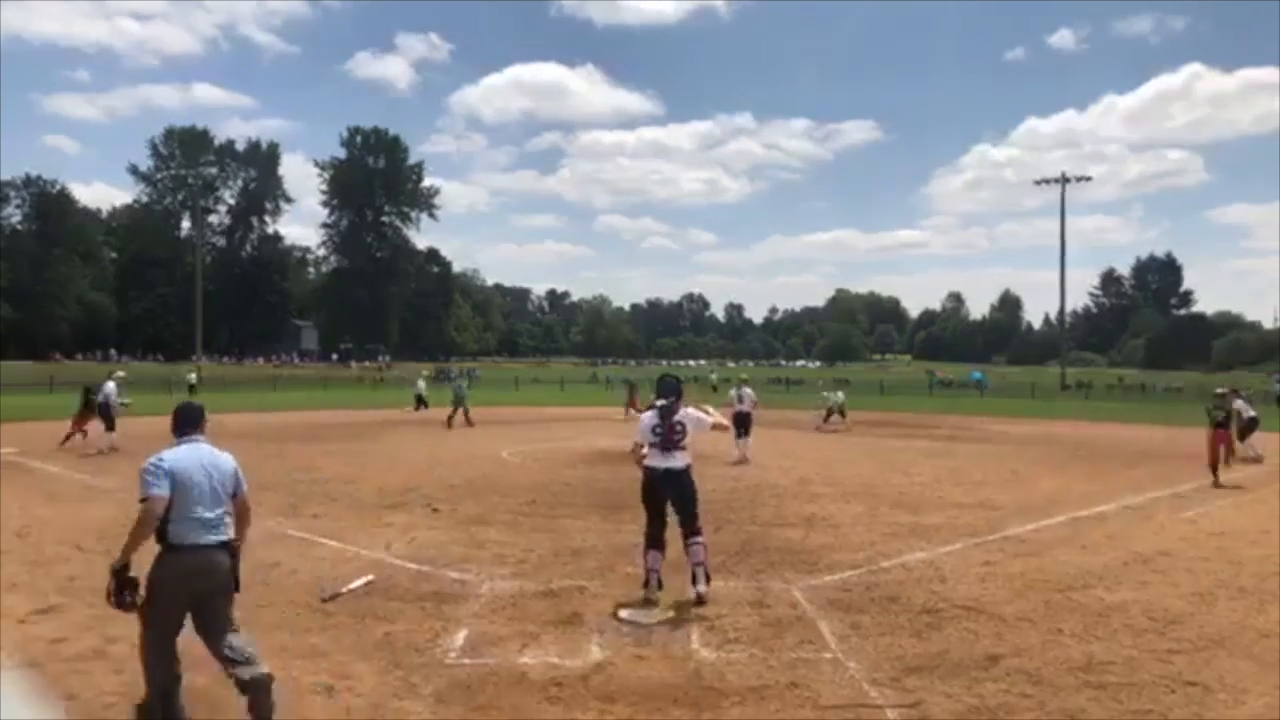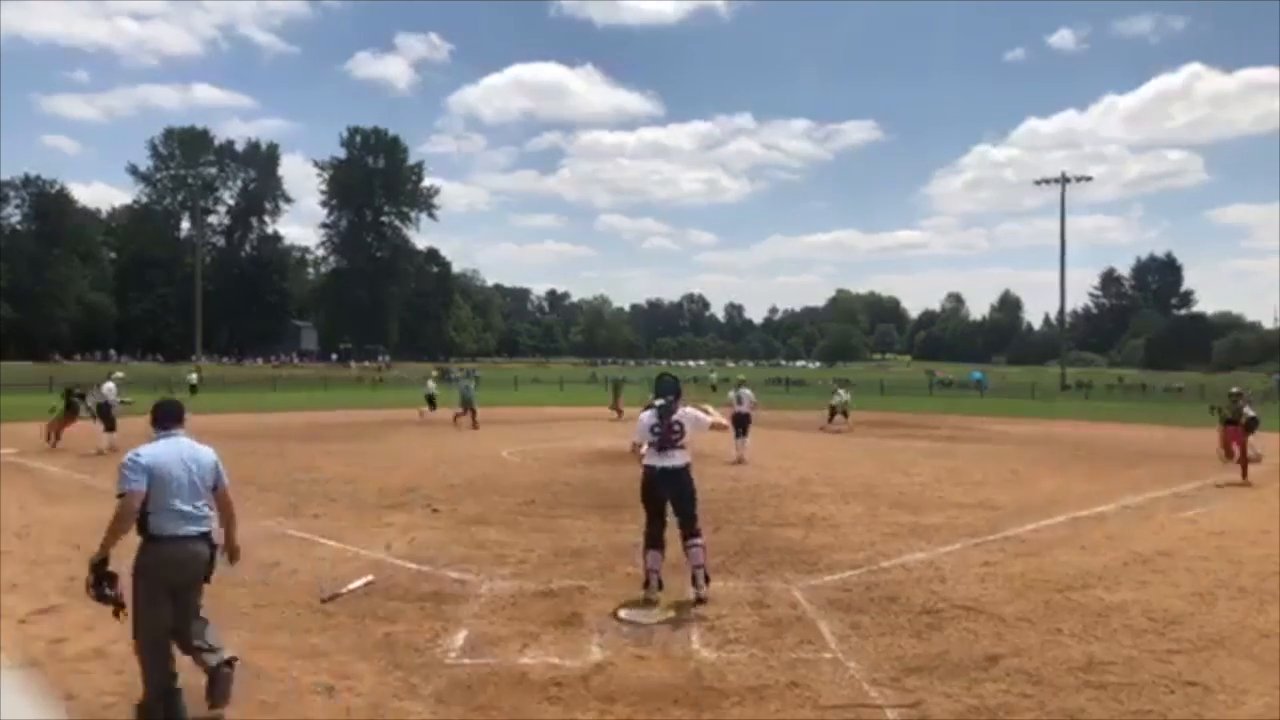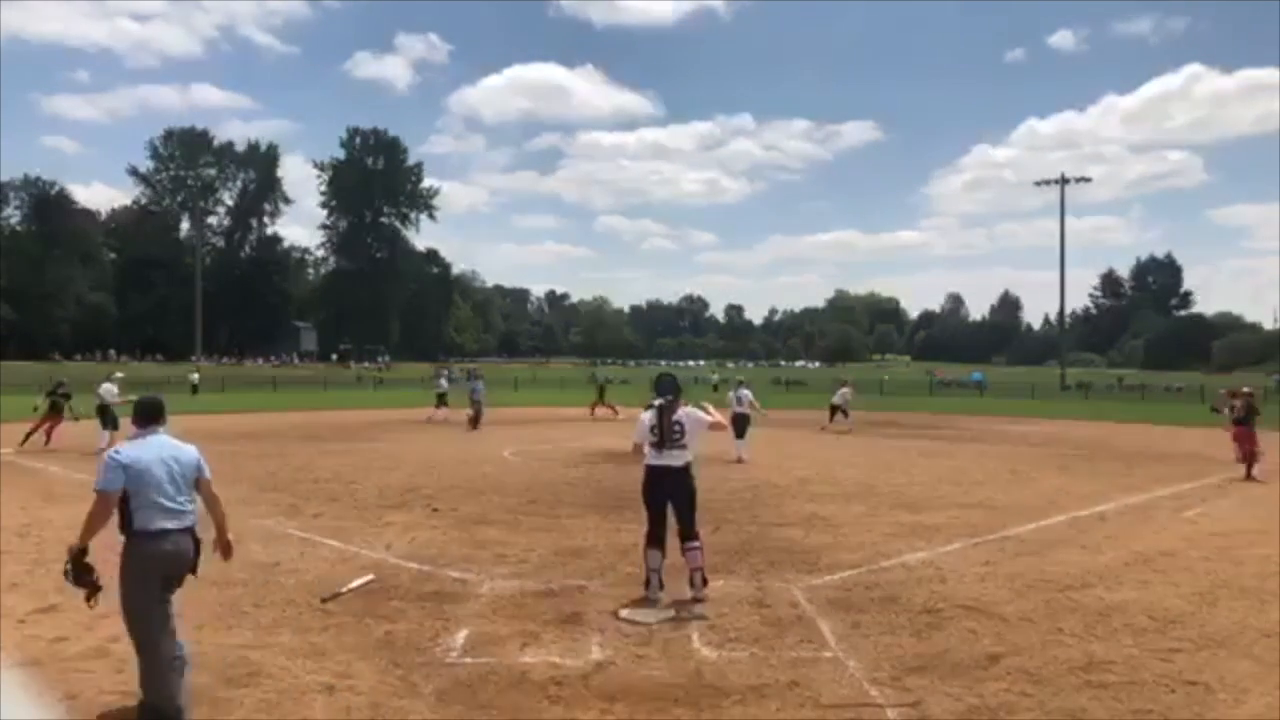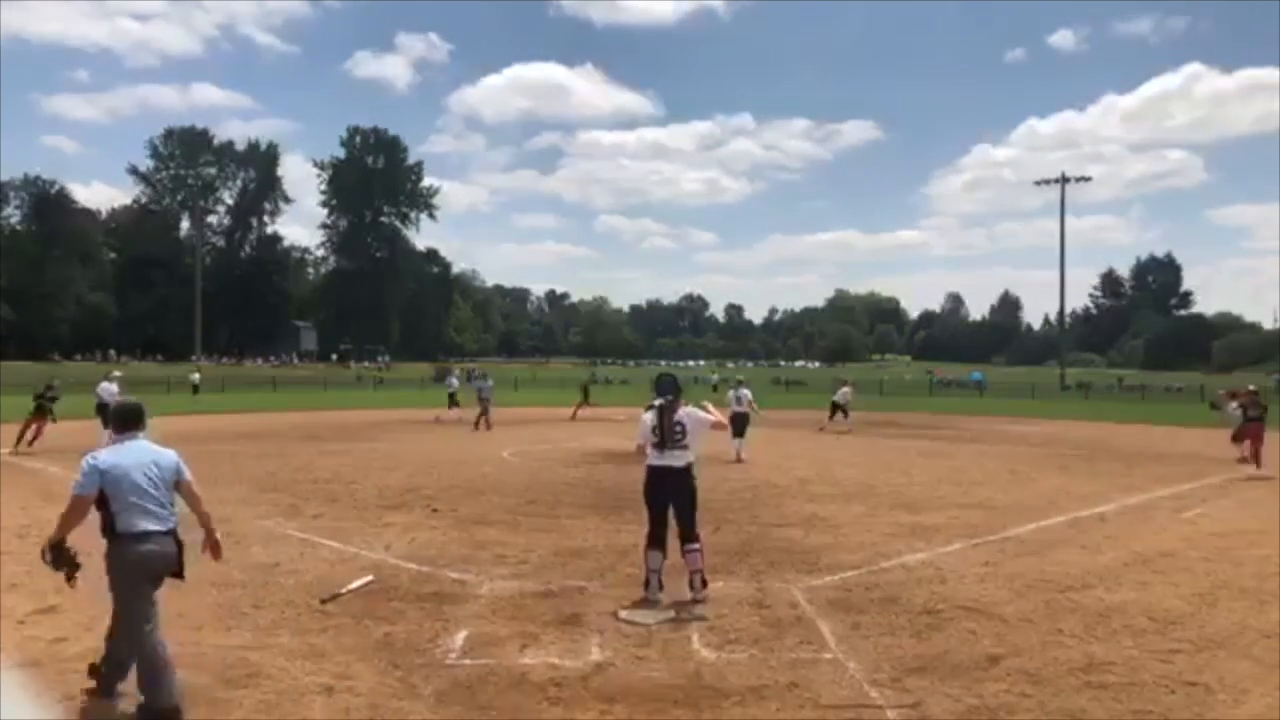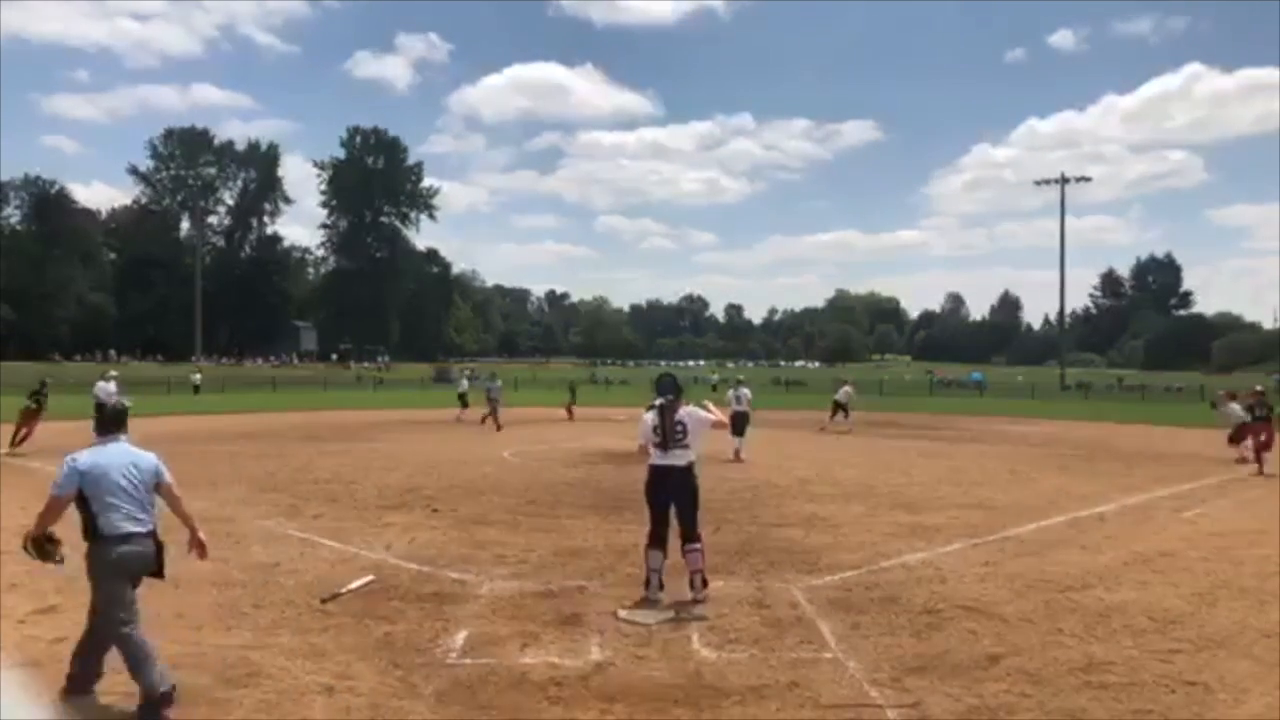
dt=0.1s
person 1, frame 1
left shoulder: (160, 463)
right shoulder: (226, 460)
left elbow: (152, 514)
right elbow: (243, 508)
left wrist: (125, 555)
right wrist: (237, 540)
left hip: (178, 560)
right hip: (219, 557)
left knee: (158, 634)
right knee: (221, 630)
right ankle: (252, 678)
person 1, frame 2
left shoulder: (140, 457)
right shoulder: (207, 454)
left elbow: (129, 509)
right elbow: (225, 500)
left wrist: (104, 548)
right wrist: (231, 537)
left hip: (160, 551)
right hip: (199, 548)
left knee: (151, 628)
right knee: (187, 618)
right ankle: (217, 662)
person 1, frame 3
left shoulder: (119, 455)
right shoulder: (188, 451)
left elbow: (105, 505)
right elbow: (210, 495)
left wrist: (81, 542)
right wrist: (222, 533)
left hip: (144, 546)
right hip: (183, 542)
left knee: (147, 626)
right knee: (158, 614)
right ankle: (171, 677)
person 1, frame 4
left shoulder: (99, 460)
right shoulder: (168, 456)
left elbow: (78, 507)
right elbow: (193, 496)
left wrist: (57, 536)
right wrist: (210, 531)
left hip: (129, 549)
right hip: (165, 546)
left knee: (142, 627)
right knee: (129, 614)
right ankle: (109, 676)
person 1, frame 5
left shoulder: (79, 462)
right shoulder: (147, 458)
left elbow: (56, 506)
right elbow: (173, 497)
left wrist: (36, 531)
right wrist: (194, 531)
left hip: (109, 550)
right hip: (144, 546)
left knee: (122, 624)
right knee: (104, 613)
left ankle: (157, 690)
right ankle: (81, 678)
person 2, frame 1
left shoulder: (647, 417)
right shoulder: (690, 415)
left elbow: (636, 451)
right elbow: (724, 425)
left wrist: (641, 457)
right wrist: (709, 411)
left hip: (654, 477)
right hip: (680, 477)
left knee: (654, 531)
right knee: (692, 529)
left ankle: (652, 589)
right ankle: (701, 583)
person 2, frame 2
left shoulder: (646, 417)
right shoulder: (690, 415)
left elbow: (636, 449)
right elbow: (723, 426)
right wrist: (709, 409)
left hip: (653, 477)
right hip: (679, 476)
left knee: (654, 531)
right knee: (690, 528)
left ankle: (652, 589)
right ankle: (700, 586)
person 2, frame 3
left shoulder: (646, 417)
right shoulder: (690, 414)
left elbow: (637, 449)
right elbow: (722, 425)
right wrist: (709, 408)
left hip: (654, 476)
right hip: (681, 476)
left knee: (655, 531)
right knee: (688, 530)
left ankle: (653, 589)
right ankle: (698, 587)
person 2, frame 4
left shoulder: (648, 418)
right shoulder: (691, 414)
left elbow: (641, 449)
right elbow: (723, 424)
right wrist: (709, 407)
left hip: (656, 477)
right hip: (682, 476)
left knee: (656, 532)
right knee: (688, 531)
left ankle: (653, 590)
right ankle: (698, 588)
person 2, frame 5
left shoulder: (649, 418)
right shoulder: (692, 414)
left elbow: (644, 448)
right elbow: (724, 423)
right wrist: (710, 407)
left hip: (657, 476)
right hip: (684, 476)
left knee: (657, 531)
right knee: (690, 531)
left ankle: (653, 589)
right ankle: (698, 588)
